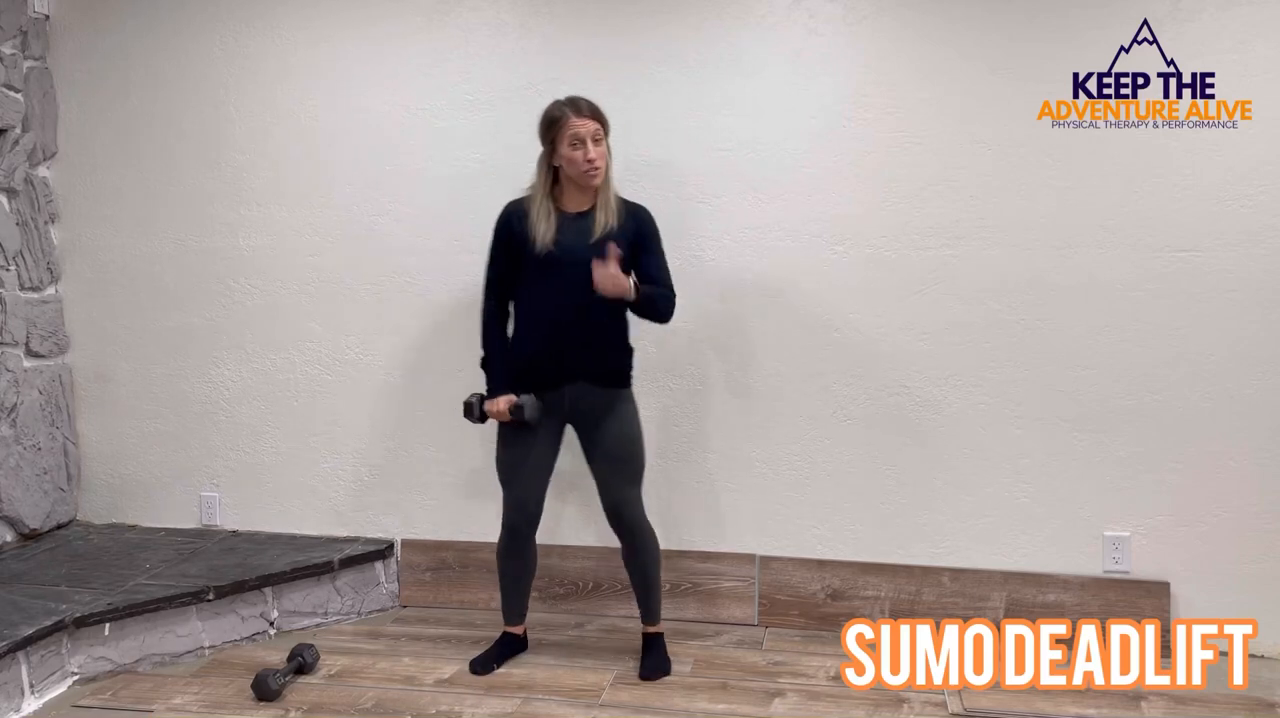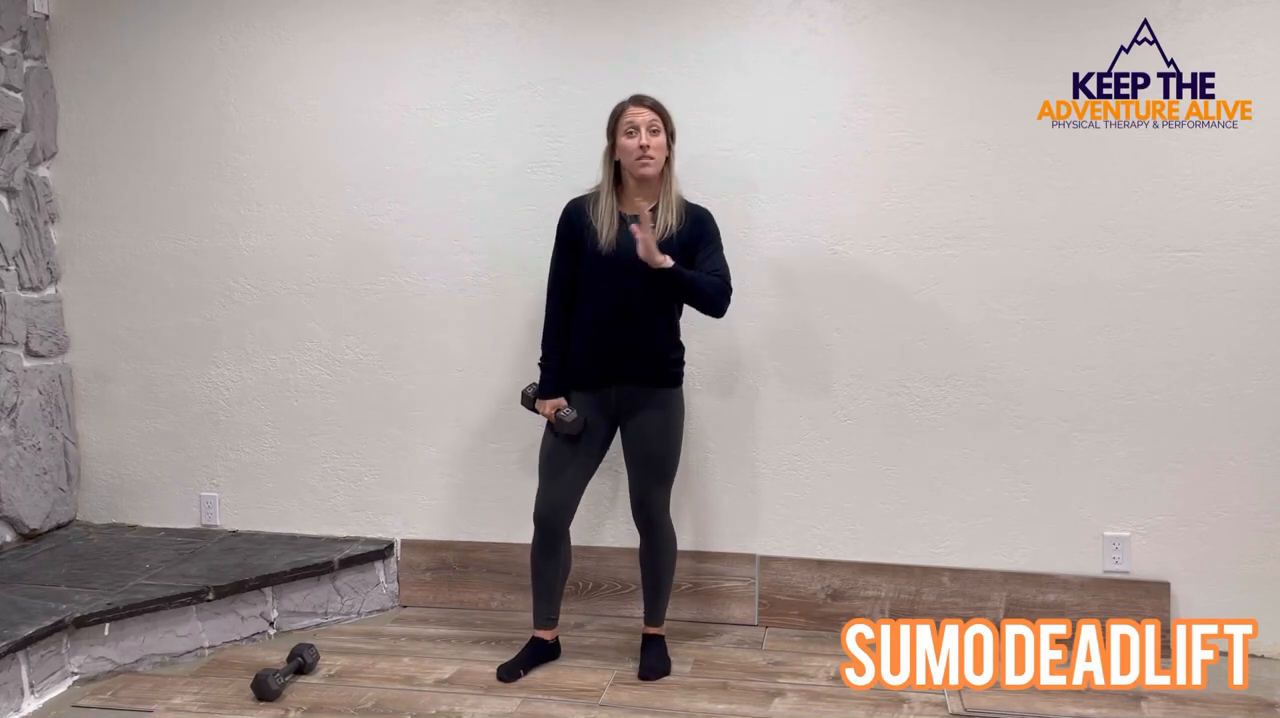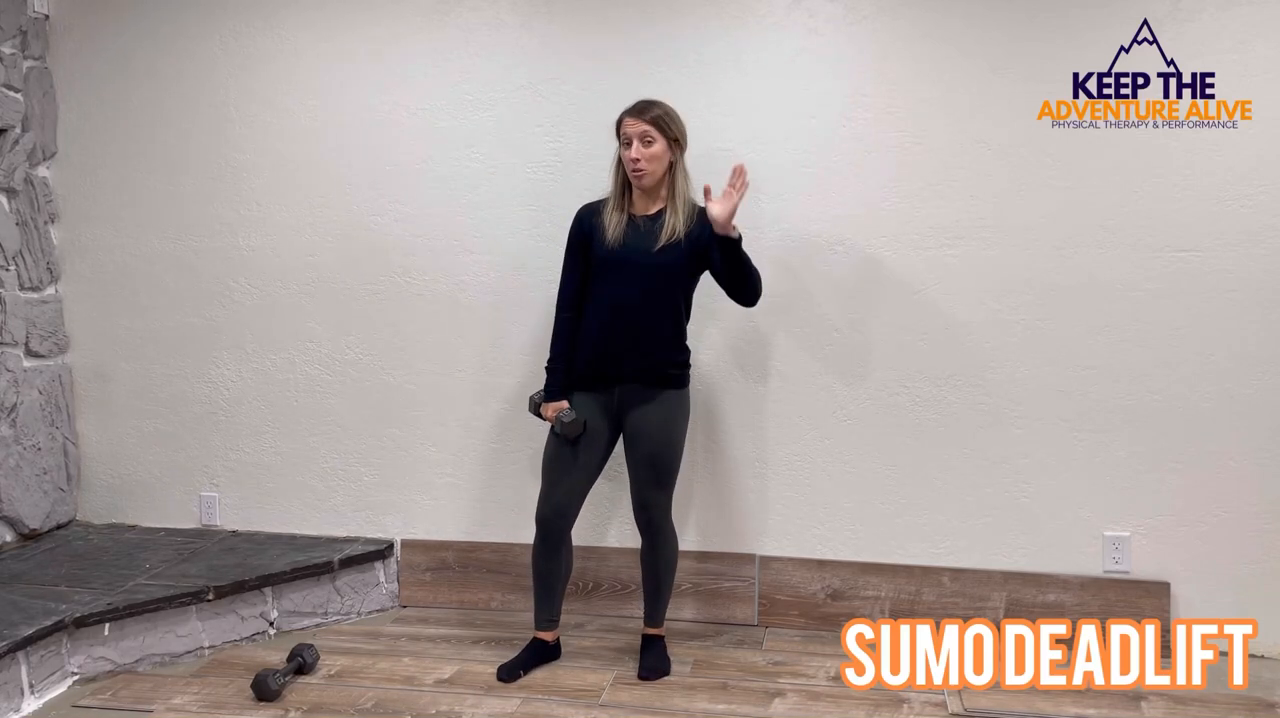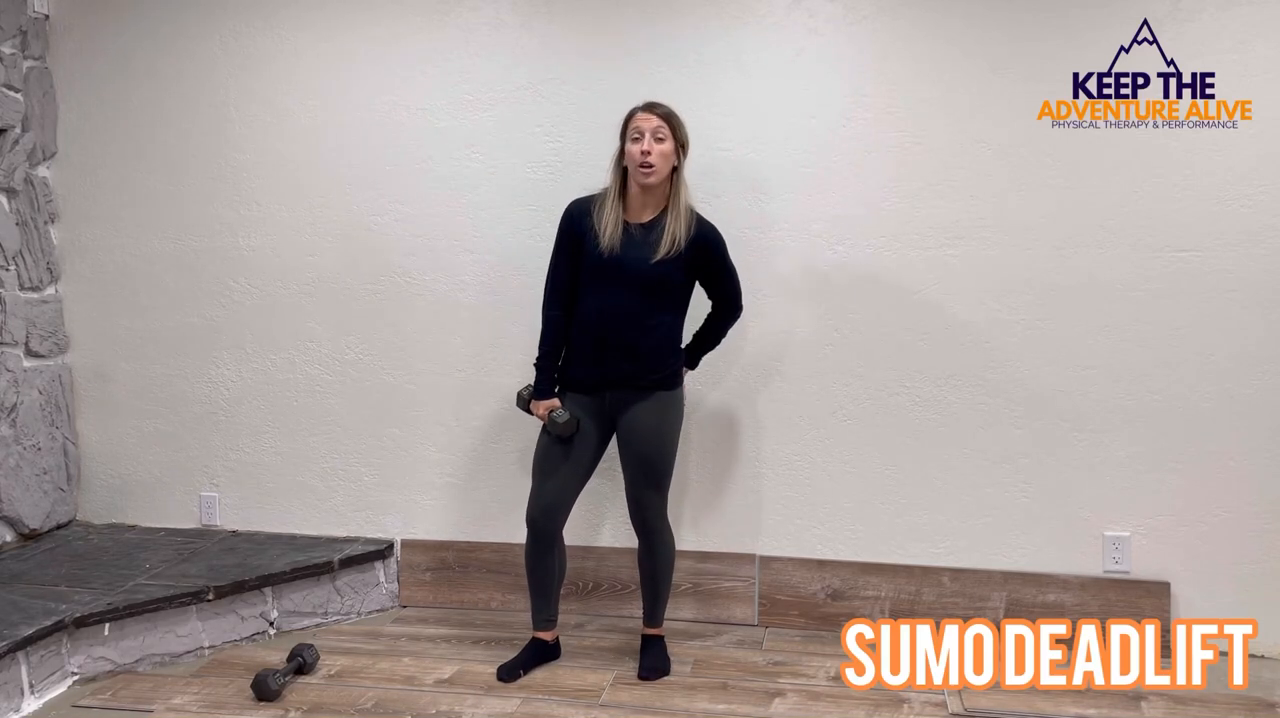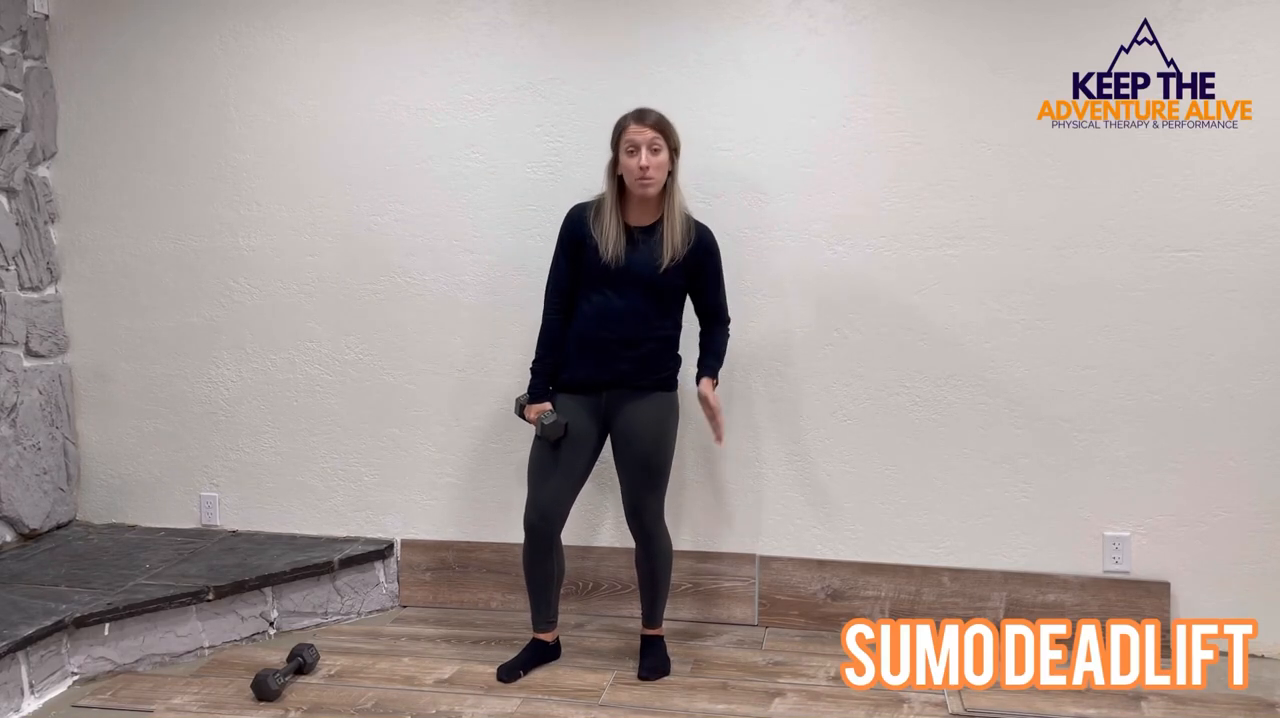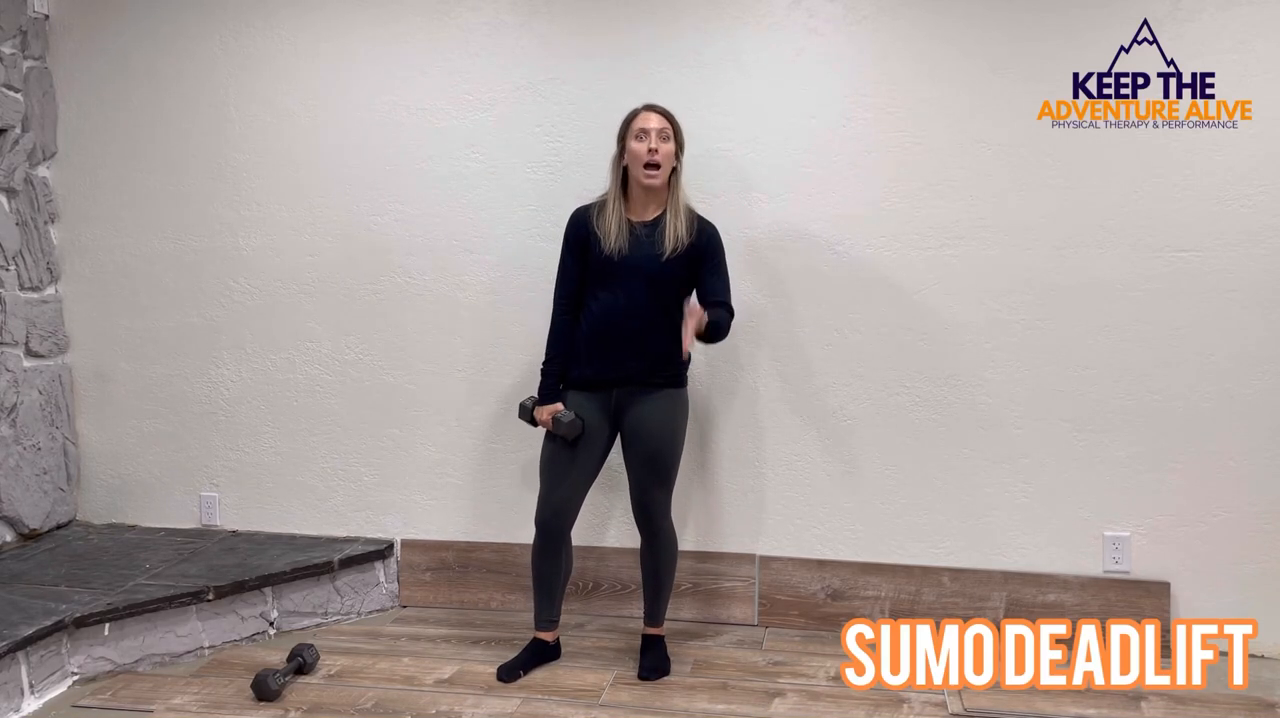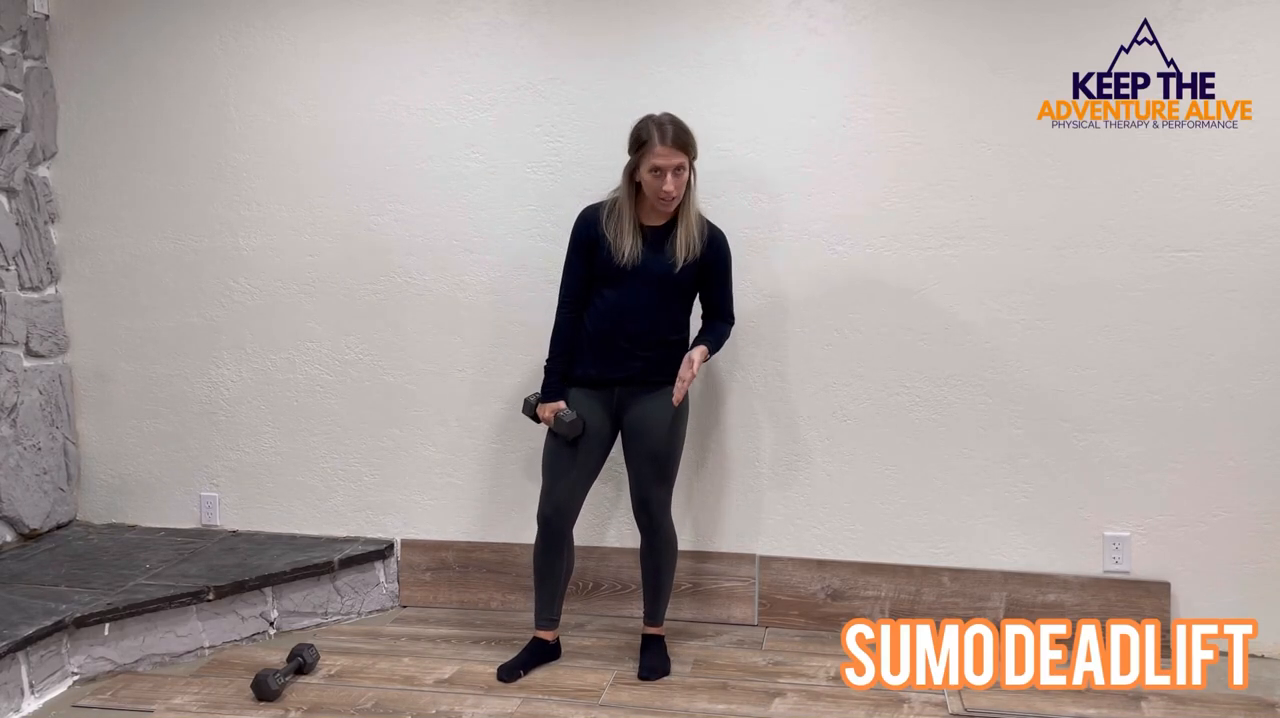
dt=0.7s
person 1, frame 1
left shoulder: (632, 220)
right shoulder: (519, 219)
left elbow: (663, 305)
right elbow: (495, 306)
left wrist: (626, 289)
right wrist: (495, 384)
left hip: (606, 391)
right hip: (532, 390)
left knee: (627, 516)
right knee: (517, 518)
left ankle: (653, 631)
right ankle: (513, 631)
person 1, frame 2
left shoulder: (692, 221)
right shoulder: (580, 215)
left elbow: (717, 299)
right elbow: (559, 305)
left wrist: (662, 262)
right wrist: (549, 386)
left hip: (655, 389)
right hip: (583, 388)
left knee: (651, 514)
right knee: (550, 513)
left ankle: (654, 635)
right ankle: (544, 637)
person 1, frame 3
left shoulder: (695, 225)
right shoulder: (592, 220)
left elbow: (748, 292)
right elbow: (568, 308)
left wrist: (727, 231)
right wrist: (555, 389)
left hip: (659, 392)
right hip: (589, 389)
left knee: (653, 517)
right knee: (552, 515)
left ankle: (654, 635)
right ankle: (545, 637)
person 1, frame 4
left shoulder: (696, 233)
right shoulder: (583, 217)
left elbow: (729, 305)
right elbow: (556, 306)
left wrist: (687, 359)
right wrist: (545, 386)
left hip: (651, 396)
right hip: (580, 392)
left knee: (649, 518)
right knee: (543, 515)
left ankle: (653, 635)
right ankle: (544, 637)
person 1, frame 5
left shoulder: (694, 238)
right shoulder: (583, 222)
left elbow: (714, 317)
right elbow: (556, 310)
left wrist: (707, 378)
right wrist: (539, 389)
left hip: (649, 397)
right hip: (575, 392)
left knee: (646, 521)
right knee: (540, 519)
left ankle: (653, 635)
right ankle: (544, 637)
person 1, frame 6
left shoulder: (697, 232)
right shoulder: (587, 223)
left elbow: (722, 318)
right elbow: (565, 311)
left wrist: (701, 320)
right wrist: (549, 391)
left hip: (658, 394)
right hip: (585, 391)
left knee: (653, 517)
right knee: (552, 516)
left ankle: (654, 635)
right ankle: (545, 637)
person 1, frame 7
left shoulder: (706, 240)
right shoulder: (595, 223)
left elbow: (721, 317)
right elbow: (570, 308)
left wrist: (701, 350)
right wrist: (552, 389)
left hip: (657, 393)
right hip: (586, 388)
left knee: (653, 514)
right knee: (554, 513)
left ankle: (654, 634)
right ankle: (545, 637)
